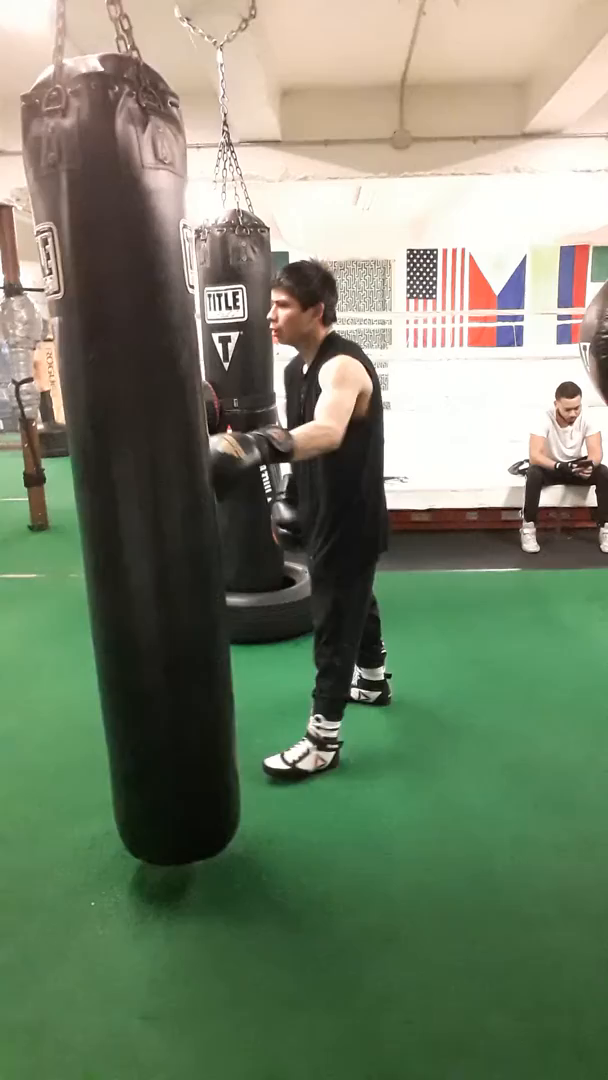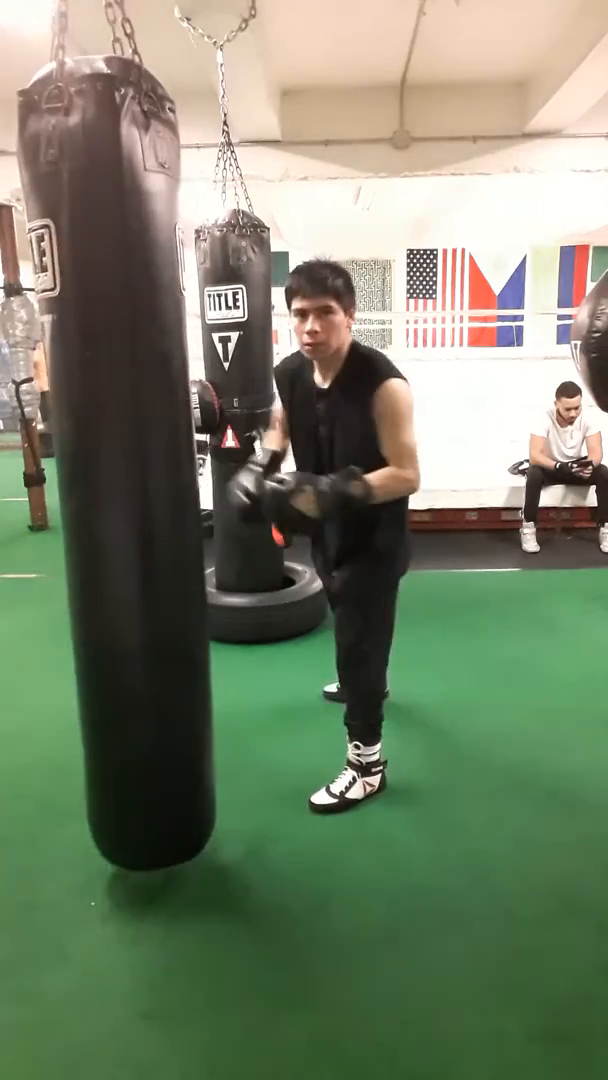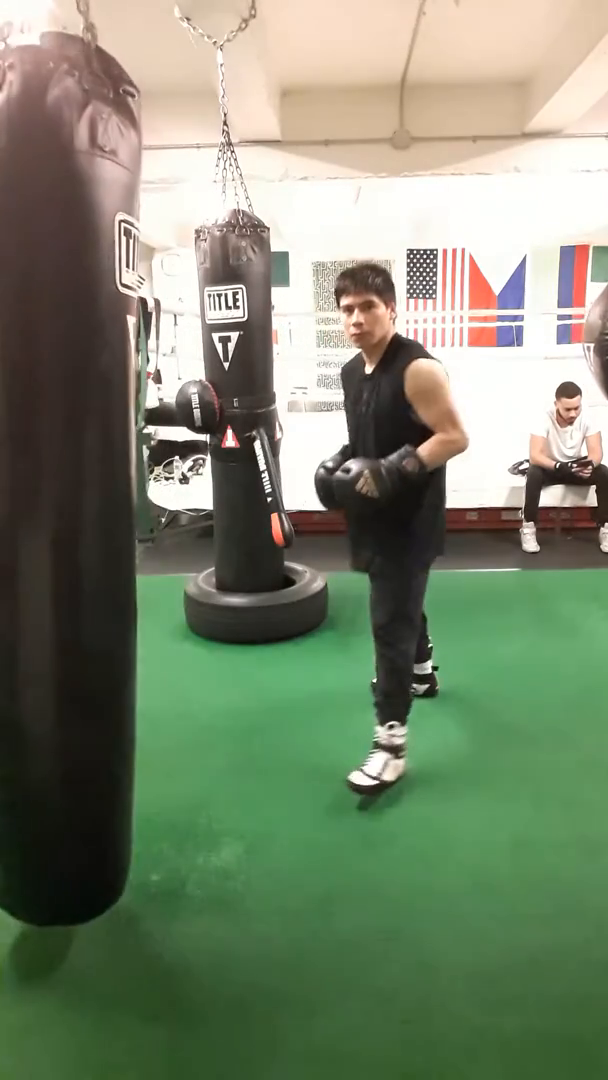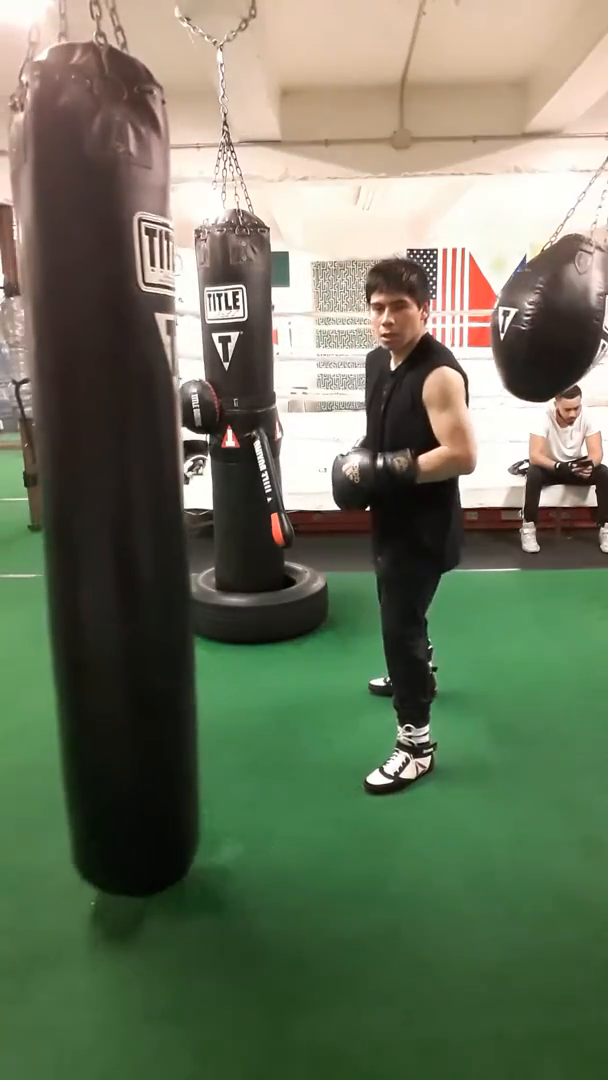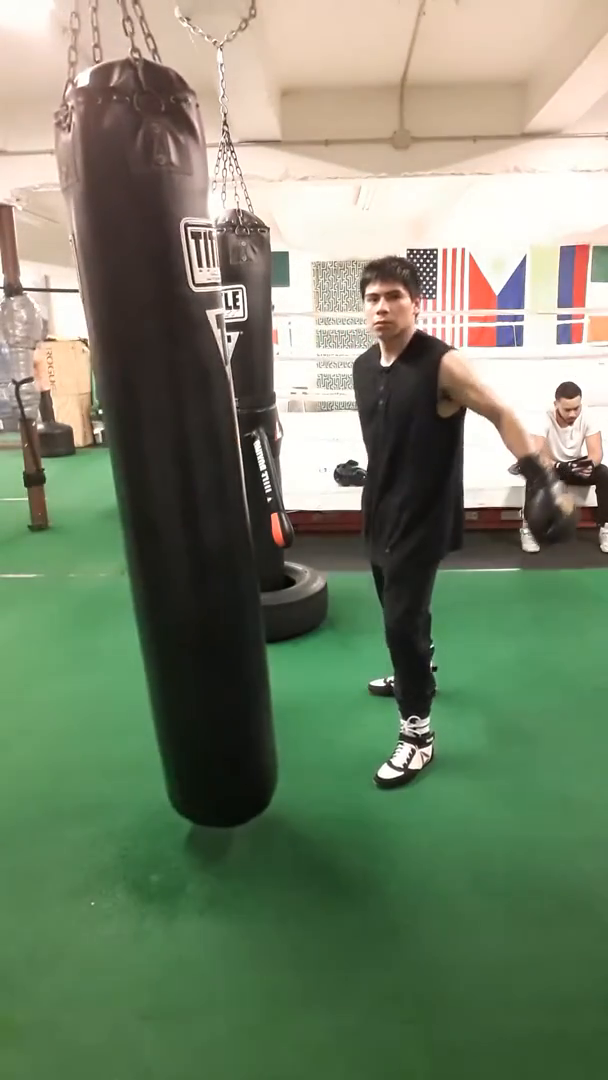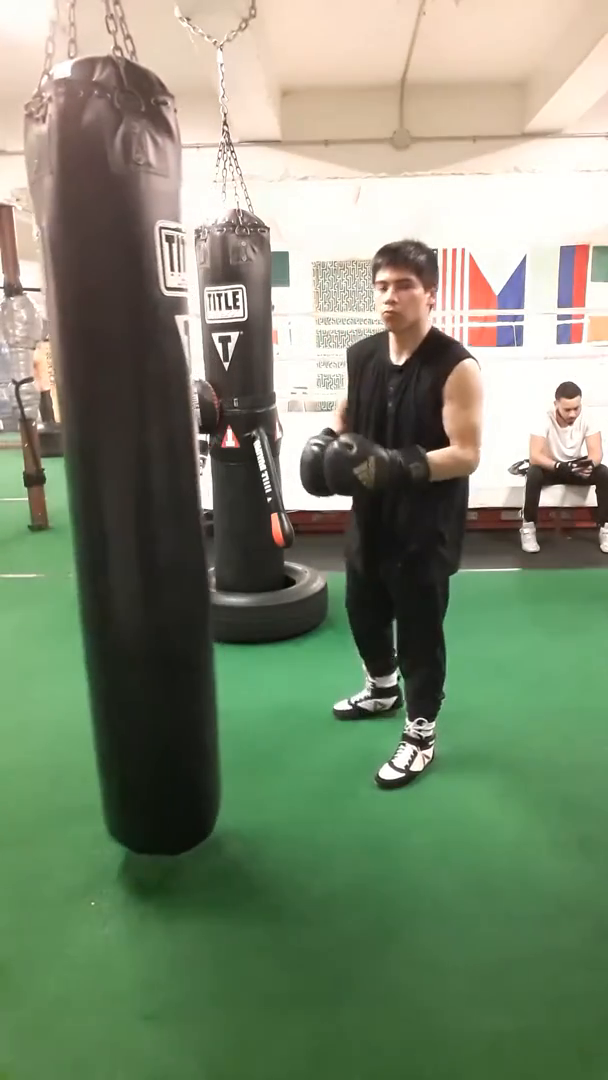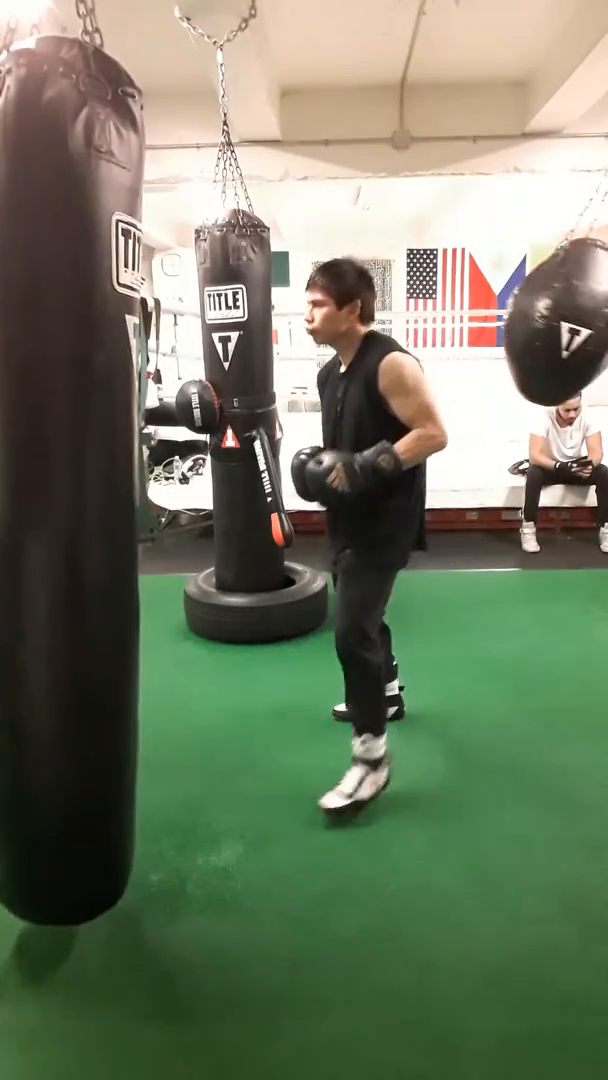
dt=0.7s
person 1, frame 1
left shoulder: (342, 365)
right shoulder: (299, 367)
left elbow: (328, 433)
left wrist: (250, 446)
right wrist: (297, 501)
left hip: (350, 515)
right hip: (328, 508)
left knee: (332, 621)
right knee: (355, 598)
left ankle: (323, 739)
right ankle: (372, 679)
person 1, frame 2
left shoulder: (384, 385)
right shoulder: (289, 373)
left elbow: (406, 476)
left wrist: (330, 492)
right wrist: (258, 469)
left hip: (373, 536)
right hip: (331, 530)
left knee: (357, 641)
right knee: (353, 622)
left ankle: (367, 764)
right ankle: (367, 683)
person 1, frame 3
left shoulder: (416, 367)
right shoulder: (352, 372)
left elbow: (455, 437)
left wrist: (393, 470)
right wrist: (342, 464)
left hip: (409, 517)
right hip: (376, 514)
left knee: (390, 618)
right knee: (402, 600)
left ankle: (392, 742)
right ankle: (421, 669)
person 1, frame 4
left shoulder: (439, 373)
right shoulder: (377, 361)
left elbow: (462, 456)
left wrist: (382, 469)
right wrist: (358, 461)
left hip: (423, 524)
right hip: (392, 519)
left knee: (400, 625)
right knee: (401, 611)
left ankle: (416, 745)
right ankle: (418, 676)
person 1, frame 5
left shoulder: (442, 364)
right shoulder: (363, 367)
left elbow: (503, 417)
left wrist: (541, 480)
left hip: (424, 514)
right hip: (383, 510)
left knee: (401, 621)
right knee: (403, 608)
left ankle: (418, 734)
right ankle: (416, 674)
person 1, frame 6
left shoulder: (457, 368)
right shoulder: (362, 356)
left elbow: (466, 455)
left wrist: (393, 465)
right wrist: (329, 447)
left hip: (426, 529)
right hip: (370, 519)
left knee: (420, 631)
right knee: (364, 613)
left ankle: (420, 736)
right ankle: (383, 690)
person 1, frame 7
left shoulder: (390, 363)
right shoulder: (330, 372)
left elbow: (433, 433)
left wrist: (363, 468)
right wrist: (318, 461)
left hip: (383, 519)
right hip: (350, 517)
left knee: (352, 627)
right knee: (362, 613)
left ankle: (371, 756)
right ankle: (385, 693)
